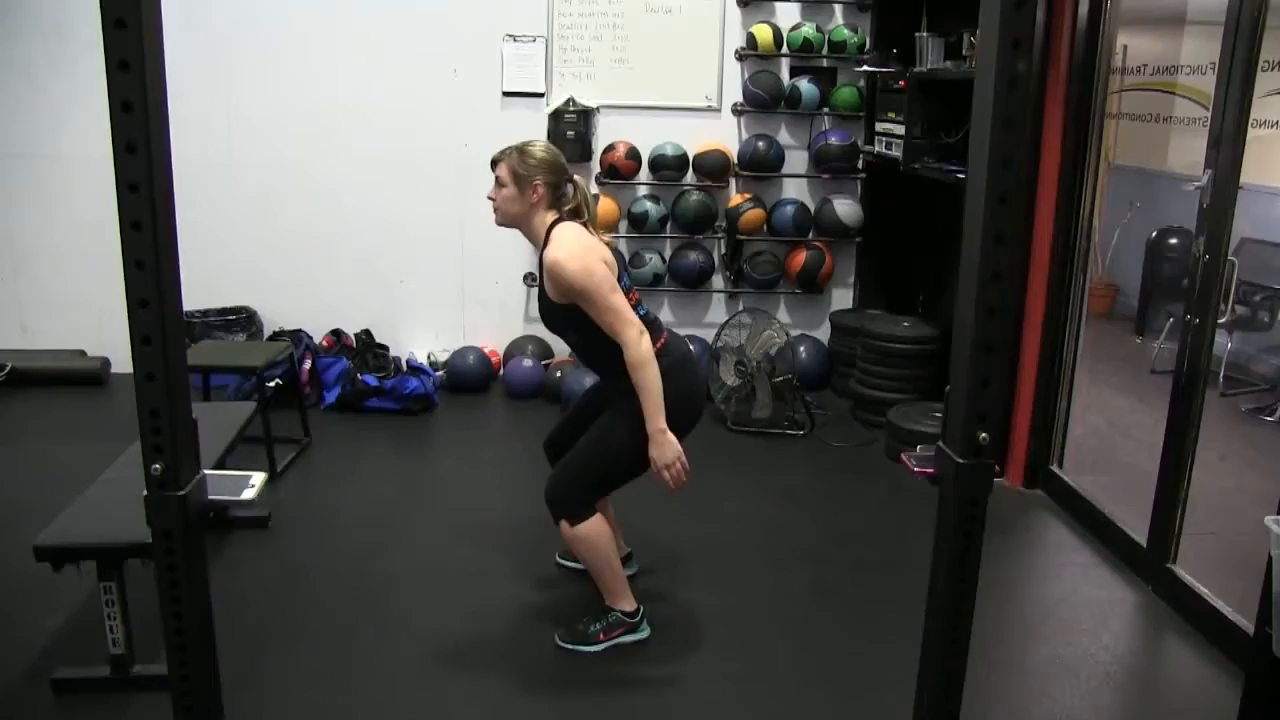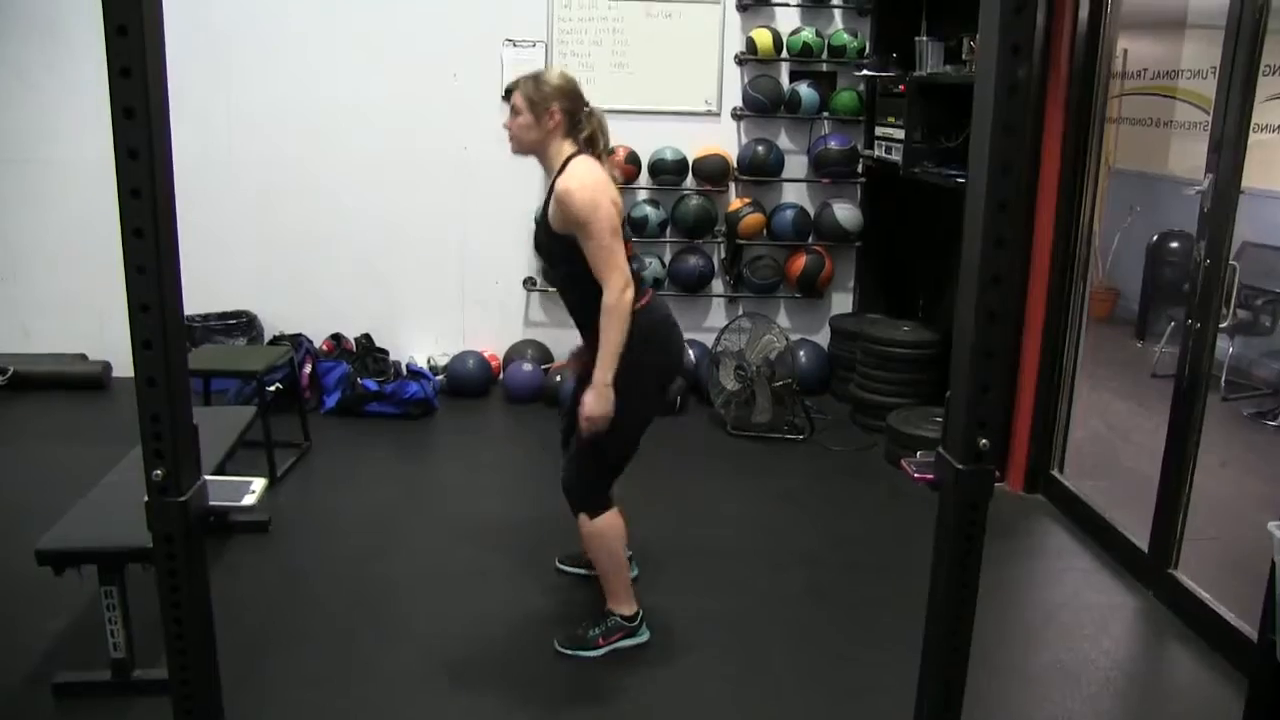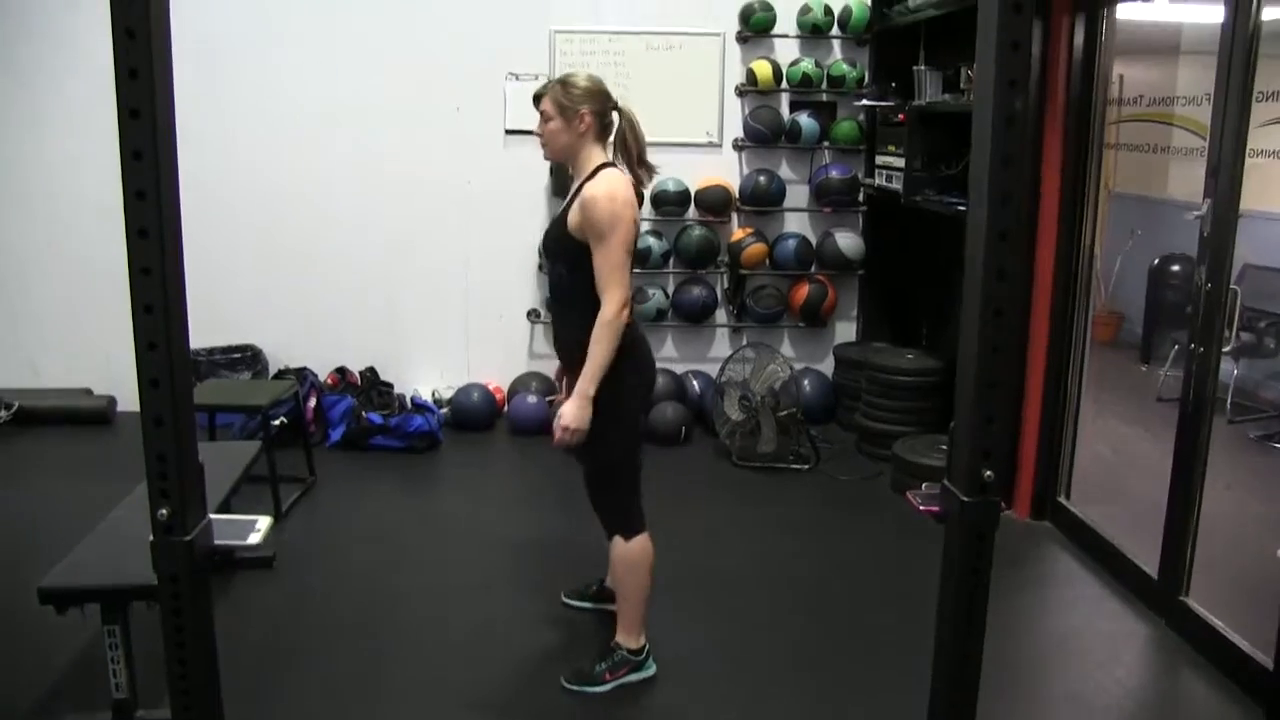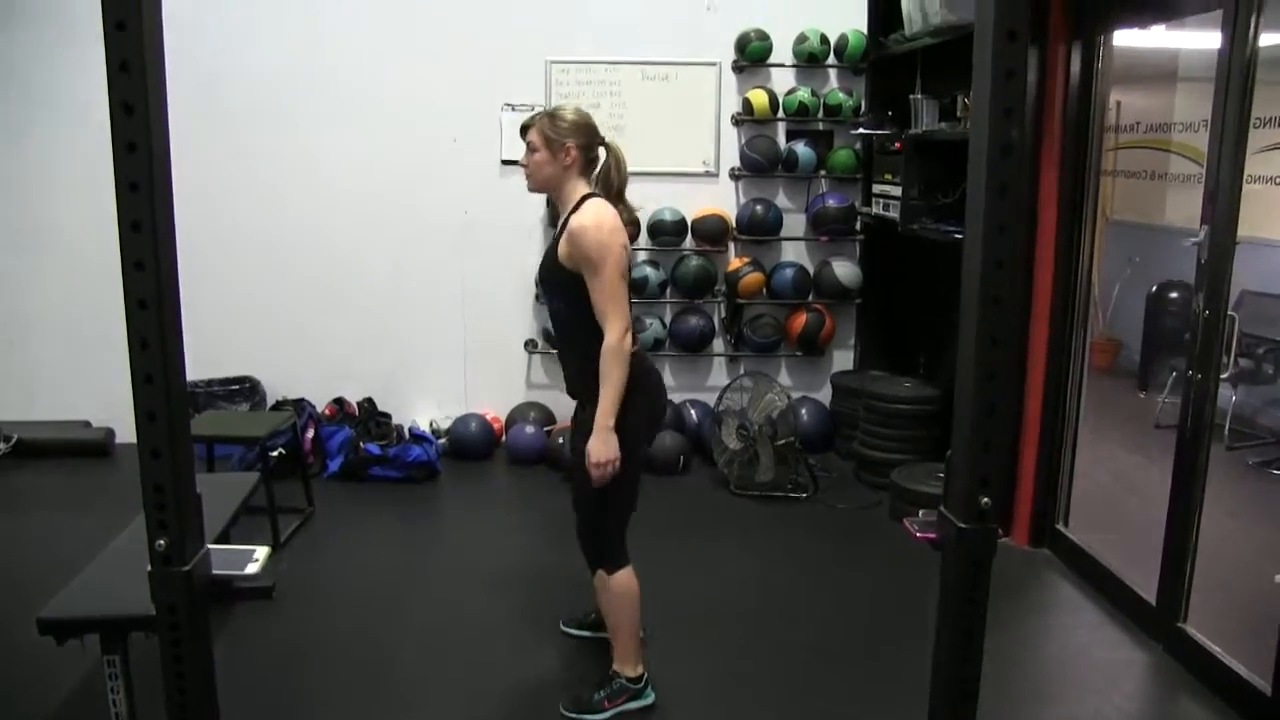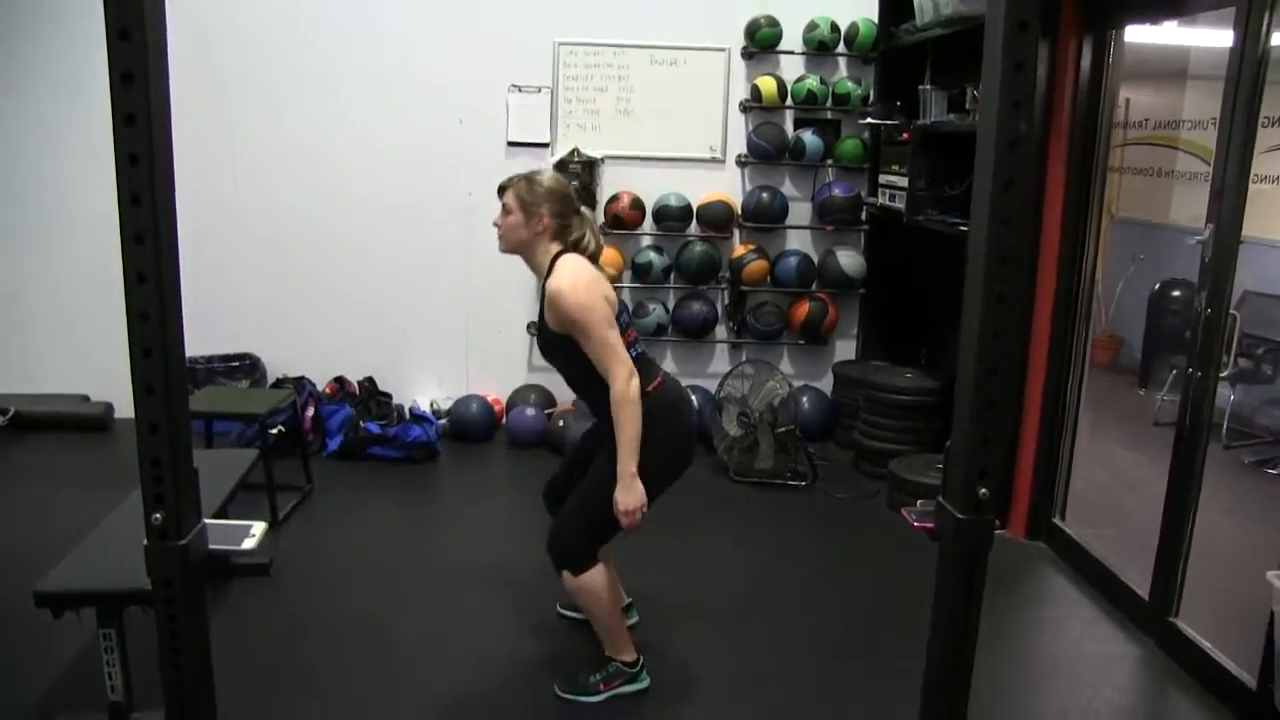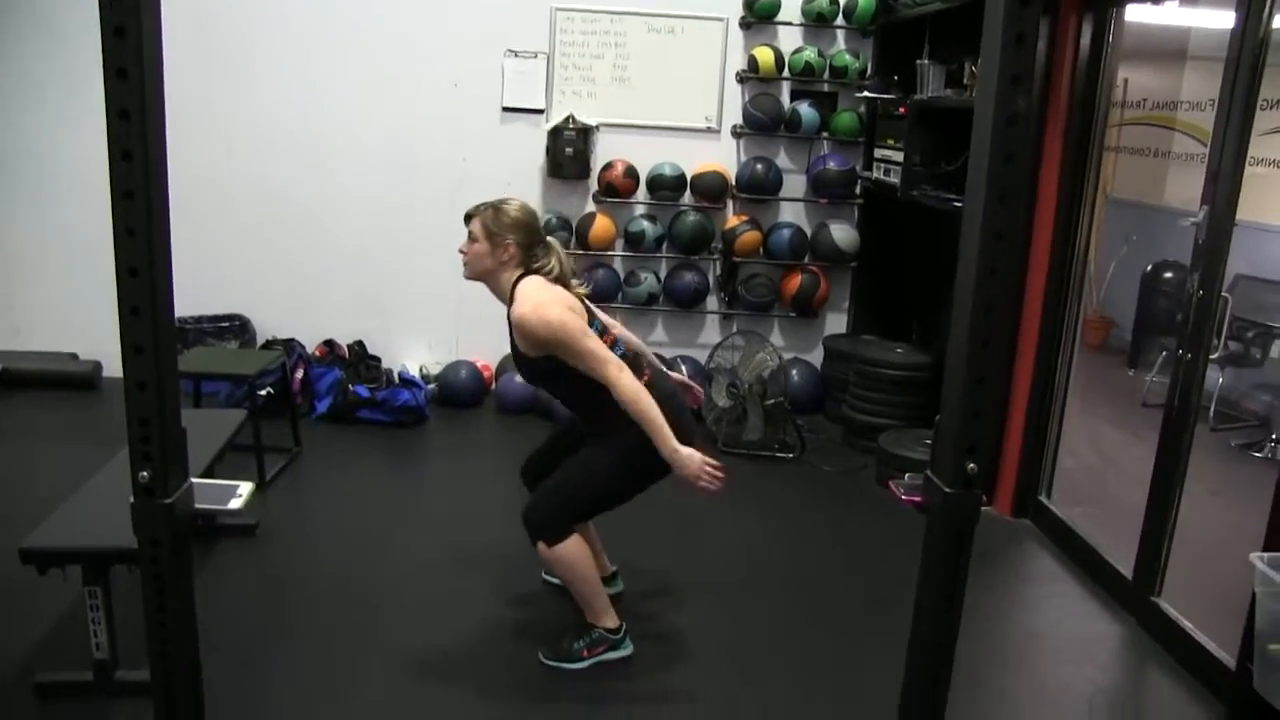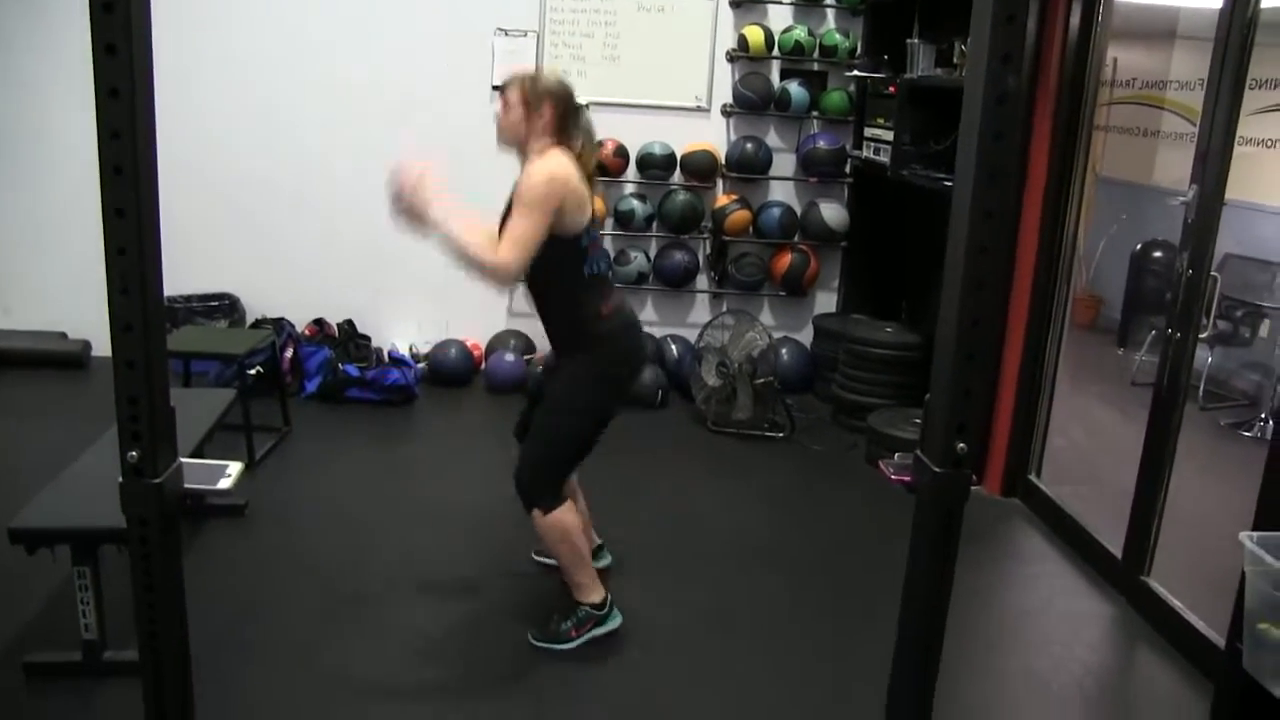
dt=0.3s
person 1, frame 1
left shoulder: (563, 254)
right shoulder: (563, 235)
left elbow: (634, 339)
left wrist: (659, 433)
left hip: (666, 384)
right hip: (647, 374)
left knee: (565, 494)
right knee: (561, 450)
left ankle: (624, 616)
right ankle: (614, 552)
person 1, frame 2
left shoulder: (576, 184)
right shoulder: (572, 174)
left elbow: (618, 288)
left wrist: (602, 384)
right wrist: (589, 350)
left hip: (643, 346)
right hip: (628, 338)
left knee: (584, 479)
right knee: (581, 445)
left ankle: (623, 617)
right ankle: (608, 550)
person 1, frame 3
left shoulder: (606, 192)
right shoulder: (591, 184)
left elbow: (615, 305)
left wrist: (582, 396)
right wrist: (573, 372)
left hip: (610, 370)
right hip: (592, 362)
left knee: (619, 504)
right knee: (603, 490)
left ankle: (631, 651)
right ankle: (618, 586)
person 1, frame 4
left shoulder: (592, 222)
right shoulder: (579, 214)
left elbow: (617, 334)
left wrist: (606, 429)
left hip: (621, 399)
right hip: (600, 392)
left knee: (601, 535)
right knee: (591, 518)
right ankle: (612, 614)
person 1, frame 5
left shoulder: (566, 286)
right shoulder: (562, 270)
left elbow: (621, 377)
left wrist: (629, 478)
left hip: (656, 427)
right hip: (641, 413)
left knee: (567, 542)
right knee: (560, 498)
left ankle: (624, 665)
right ankle: (613, 601)
person 1, frame 6
left shoulder: (530, 311)
right shoulder: (533, 288)
left elbow: (615, 376)
right elbow: (609, 328)
left wrist: (675, 451)
right wrist: (663, 374)
left hip: (644, 425)
right hip: (632, 412)
left knee: (544, 517)
right knee: (539, 474)
left ankle: (607, 631)
right ankle: (600, 571)
person 1, frame 7
left shoulder: (549, 175)
right shoulder: (548, 169)
left elbow: (504, 266)
right elbow: (508, 248)
left wrist: (435, 214)
right wrist: (439, 213)
left hip: (601, 350)
right hip: (589, 339)
left knee: (535, 477)
right knee: (534, 441)
left ankle: (593, 604)
right ankle: (587, 543)
